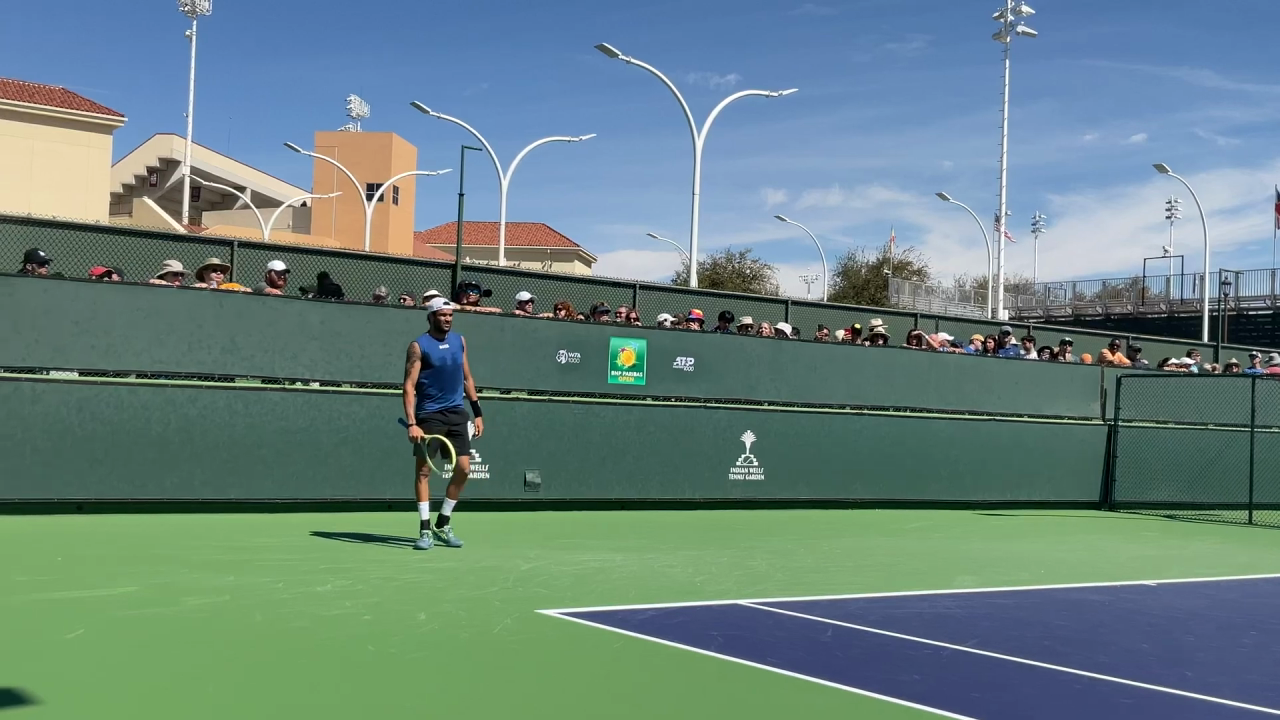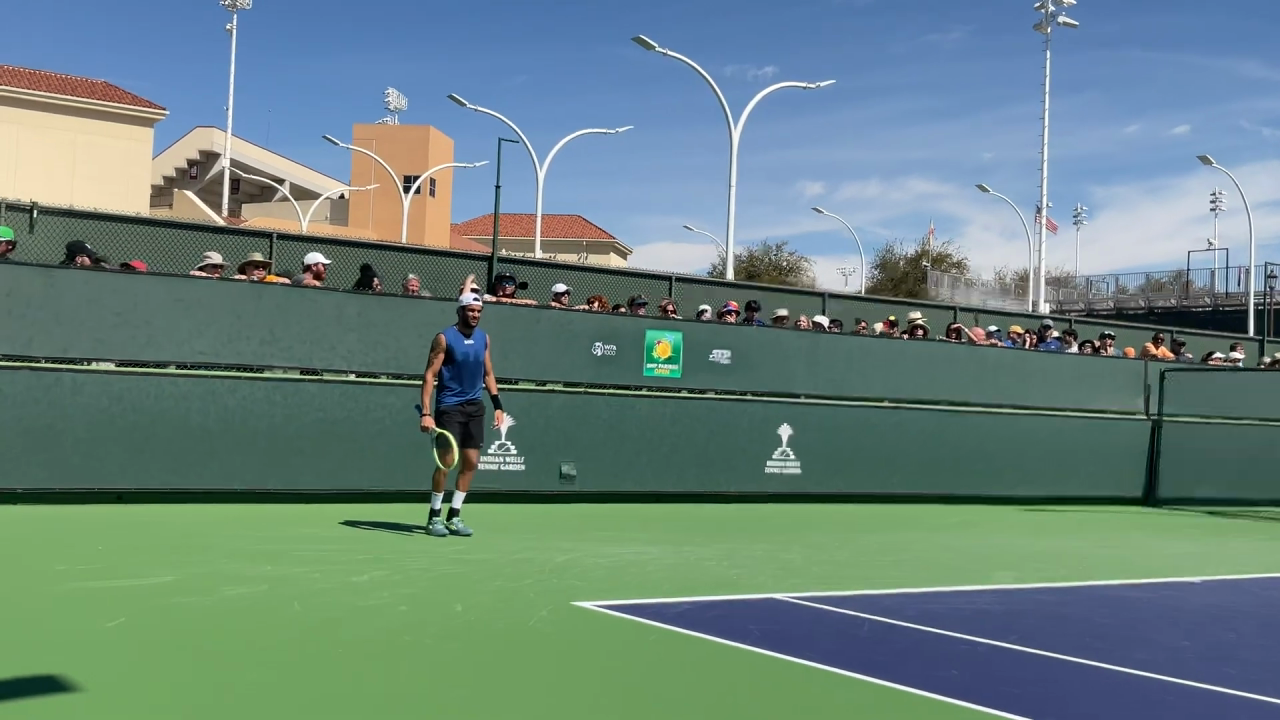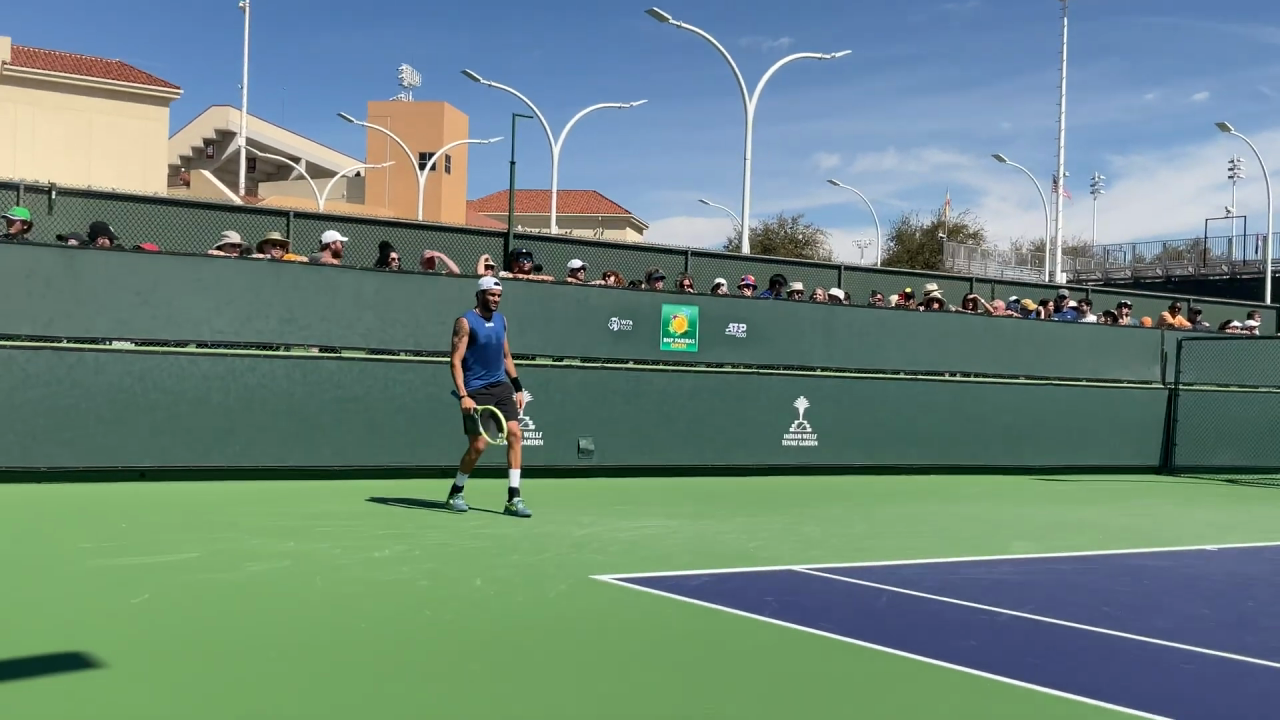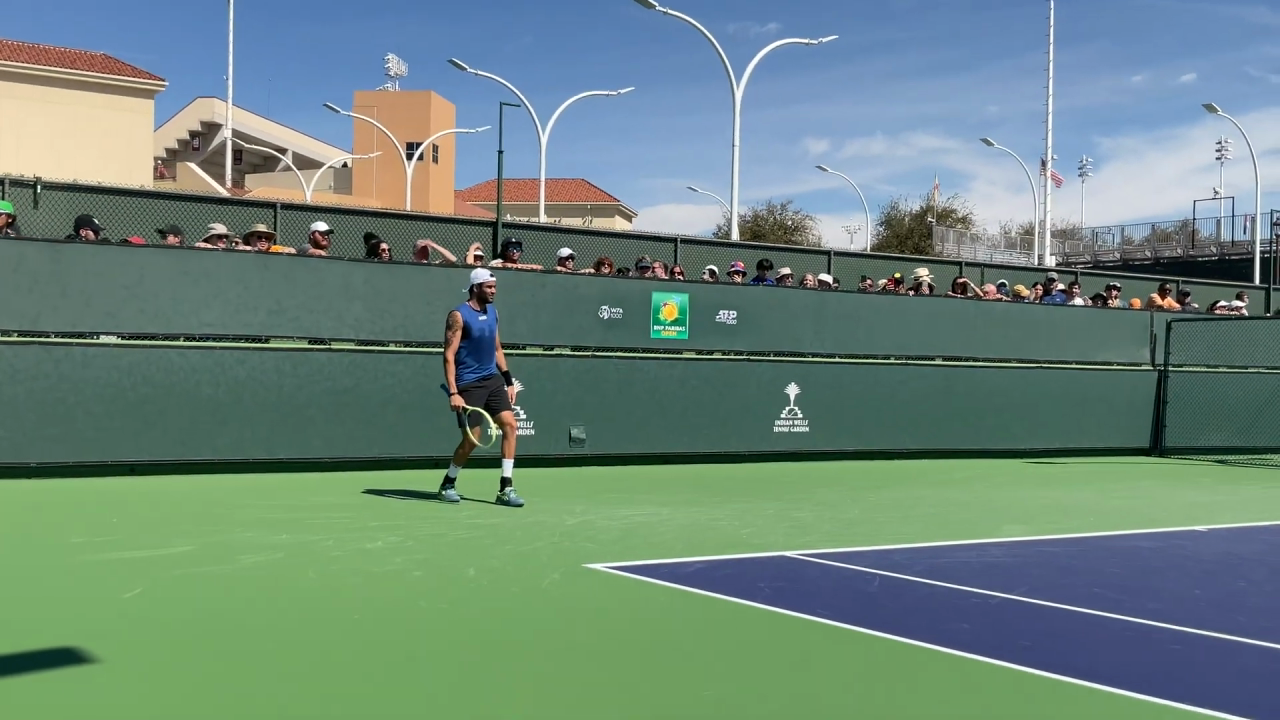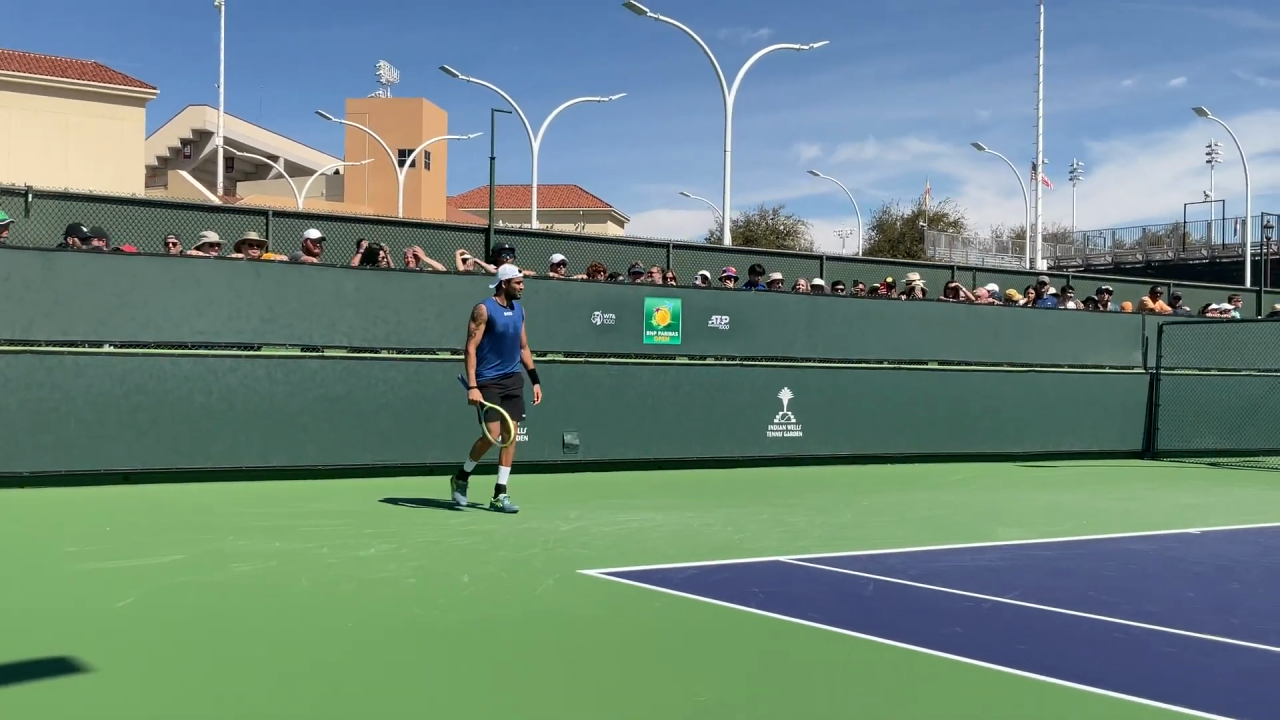
dt=0.7s
person 1, frame 1
left shoulder: (459, 341)
right shoulder: (419, 346)
left elbow: (467, 378)
right elbow: (409, 386)
left wrist: (477, 412)
right wrist: (411, 423)
left hip: (457, 414)
right hip: (429, 415)
left knee: (462, 469)
right knee: (424, 471)
left ankle: (442, 524)
right ankle: (426, 530)
person 1, frame 2
left shoulder: (483, 338)
right shoulder: (444, 338)
left elbow: (488, 374)
right elbow: (429, 377)
left wrist: (497, 405)
right wrist: (426, 413)
left hip: (474, 407)
right hip: (449, 408)
left knee: (471, 463)
right knee: (445, 463)
left ankle: (453, 517)
right ankle: (434, 518)
person 1, frame 3
left shoulder: (501, 320)
right shoulder: (465, 322)
right elbow: (456, 361)
left wrist: (518, 387)
right wrist: (463, 395)
left hip: (500, 387)
right hip: (476, 391)
left knee: (515, 435)
right knee: (478, 445)
left ankle: (513, 499)
right ankle: (455, 493)
person 1, frame 4
left shoulder: (492, 312)
right shoulder: (458, 315)
right elbow: (449, 356)
left wrist: (509, 381)
right wrist: (453, 392)
left hip: (492, 380)
right hip: (469, 384)
left knee: (510, 426)
right knee: (471, 439)
left ankle: (505, 489)
right ankle: (448, 484)
person 1, frame 5
left shoulder: (519, 310)
right shoulder: (483, 309)
right elbow: (470, 348)
left wrist: (535, 380)
right wrist: (472, 386)
left hip: (513, 380)
right hip: (489, 381)
left knee: (510, 435)
right knee: (492, 435)
left ankle: (500, 494)
right ankle: (461, 478)
